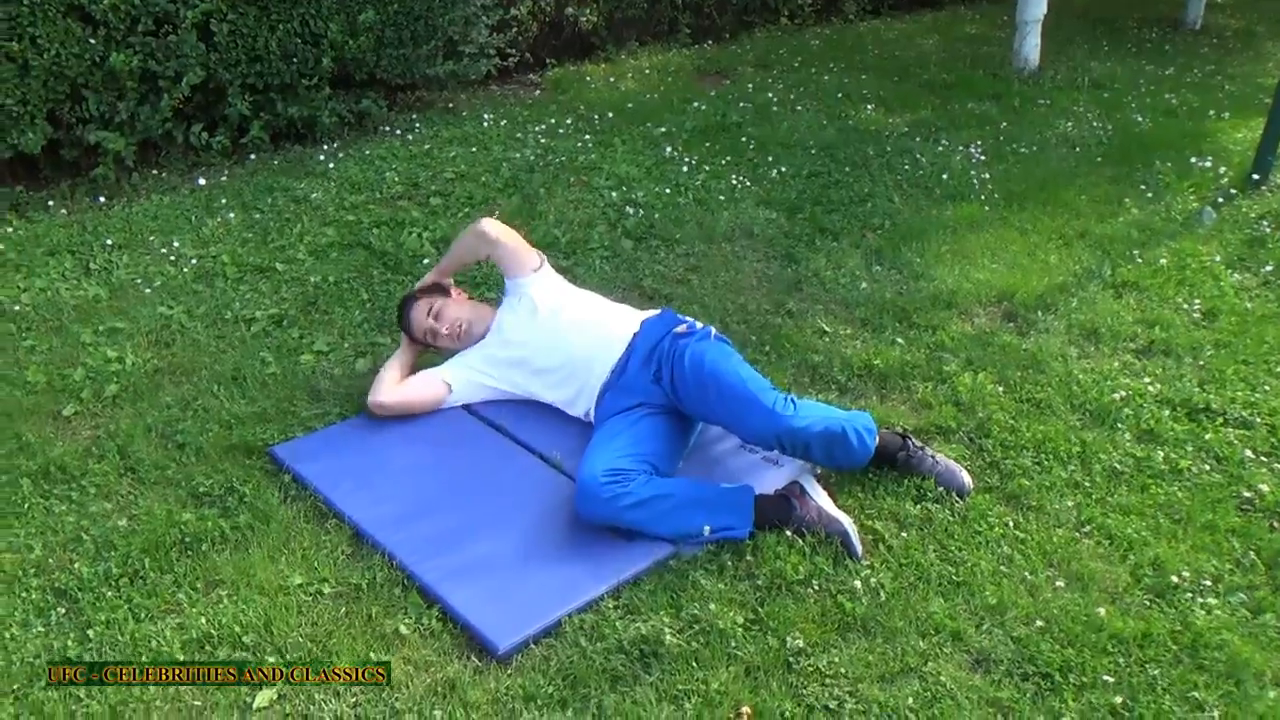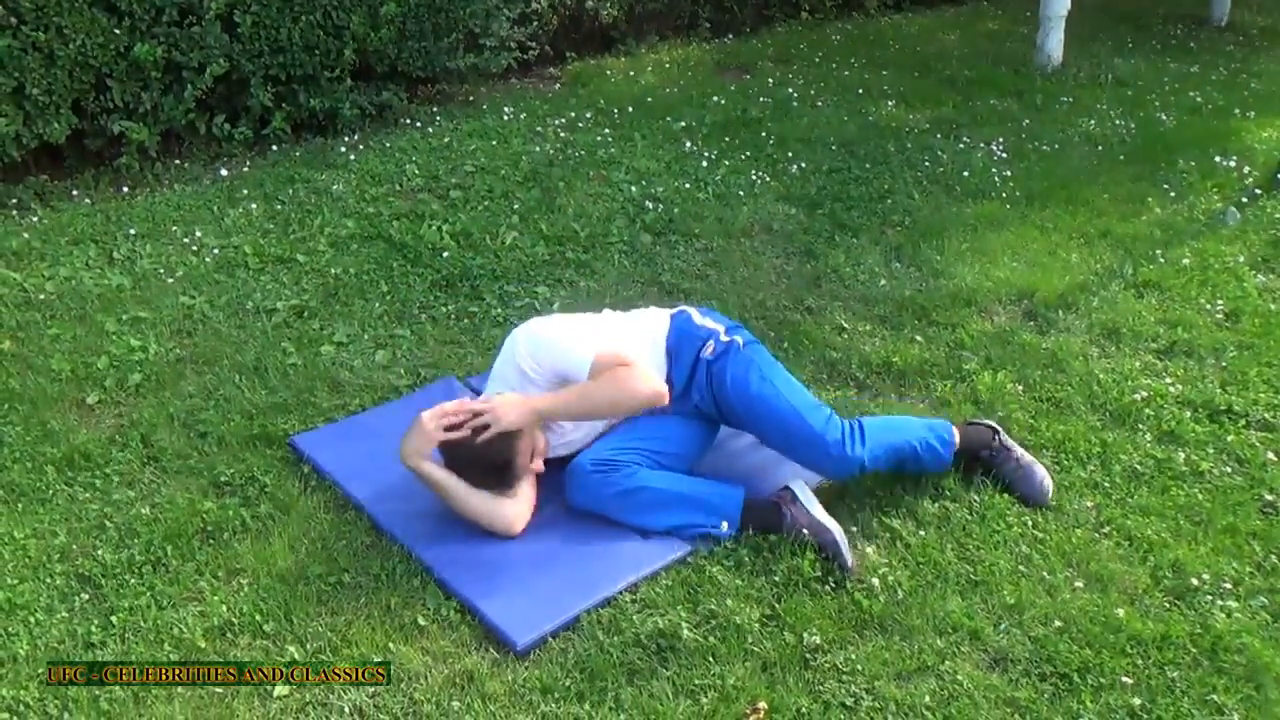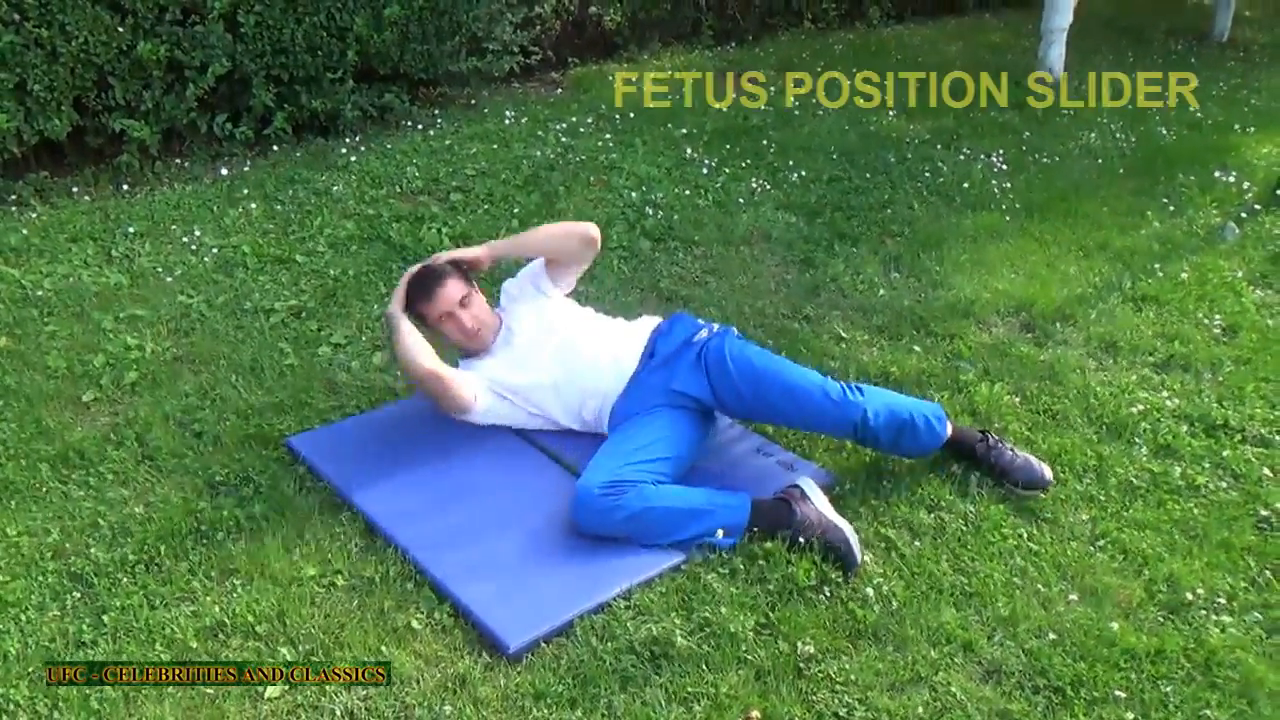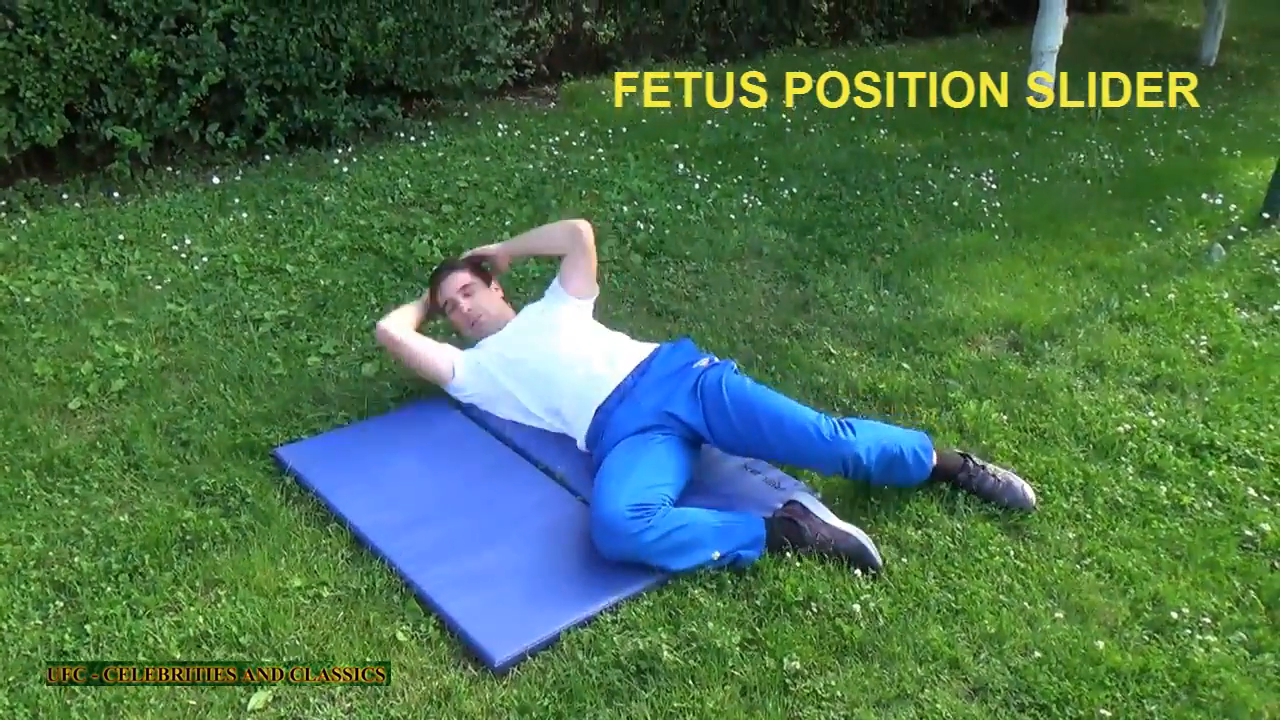
dt=1s
person 1, frame 1
left shoulder: (525, 284)
right shoulder: (472, 369)
left elbow: (490, 231)
right elbow: (385, 399)
left wrist: (436, 277)
right wrist: (407, 346)
left hip: (662, 344)
right hip: (623, 405)
left knee: (774, 420)
right knee: (597, 492)
left ankle: (891, 447)
right ankle: (781, 509)
person 1, frame 2
left shoulder: (532, 348)
right shoulder: (499, 431)
left elbow: (646, 387)
right elbow: (510, 519)
left wrist: (536, 409)
right wrist: (418, 465)
left hip: (694, 351)
right hip: (677, 413)
left knee: (838, 448)
right knee: (587, 483)
left ankle: (974, 439)
right ankle: (772, 514)
person 1, frame 3
left shoulder: (526, 294)
right shoulder: (471, 388)
left elbow: (586, 236)
right elbow: (417, 365)
left wrist: (486, 250)
right wrist: (400, 312)
left hip: (675, 347)
right hip: (639, 413)
left knee: (831, 401)
right knee: (595, 502)
left ankle: (971, 440)
right ankle: (777, 514)
person 1, frame 4
left shoulder: (555, 306)
right shoulder: (471, 370)
left elbow: (579, 232)
right elbow: (390, 333)
left wrist: (496, 252)
right wrist: (427, 302)
left hip: (676, 374)
right hip: (625, 431)
left knee: (830, 441)
right knee: (618, 528)
left ankle: (950, 464)
right ankle: (784, 530)
